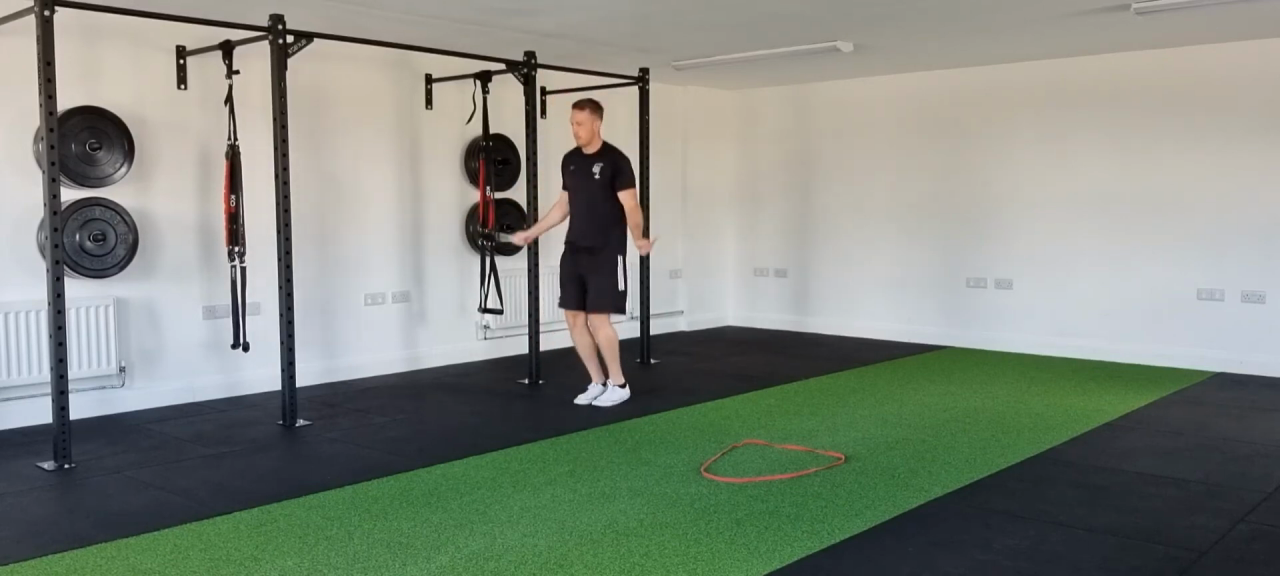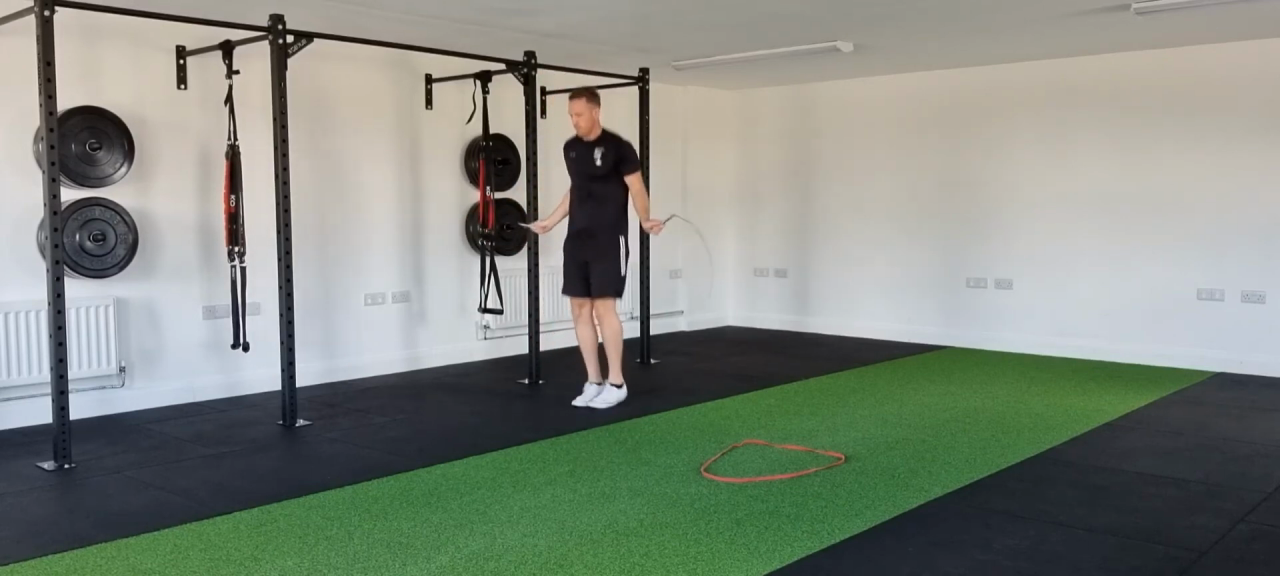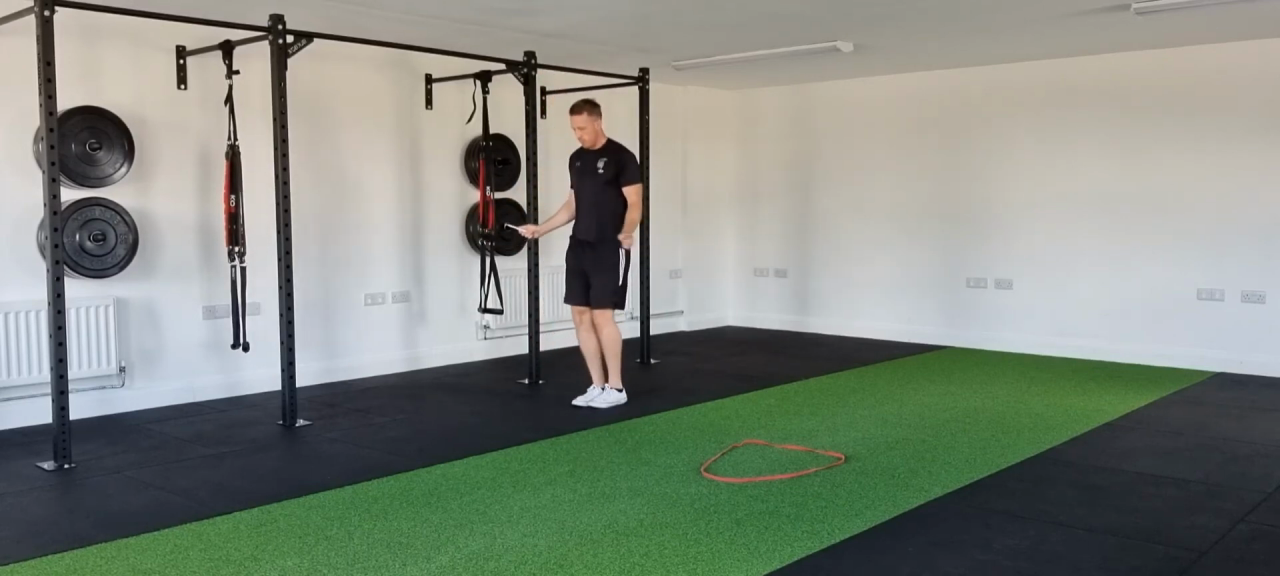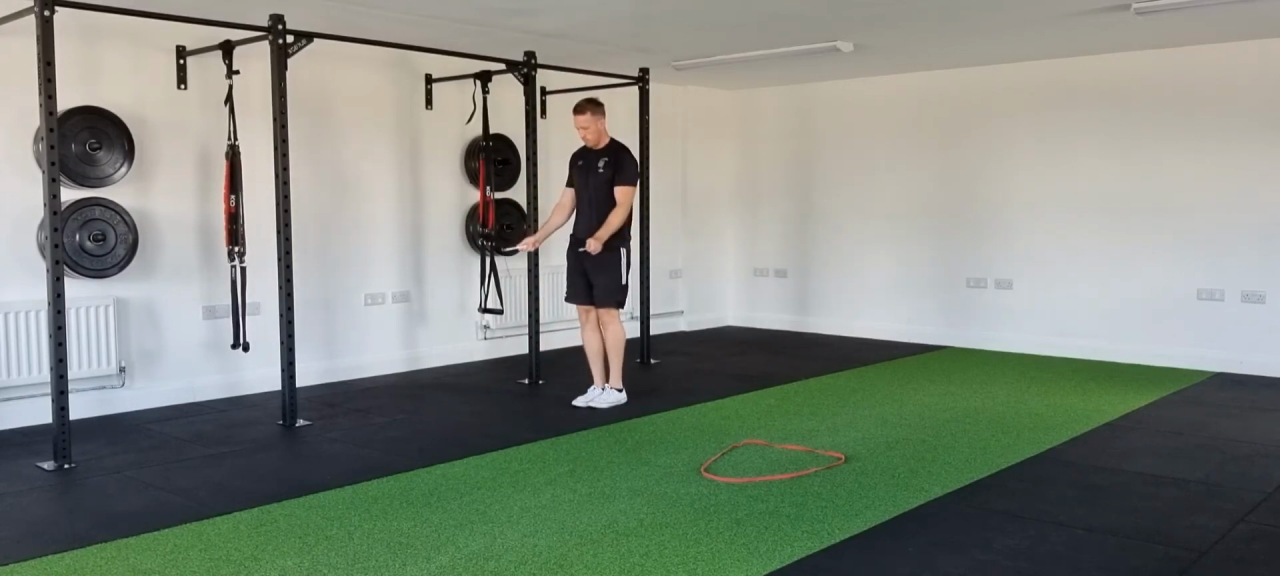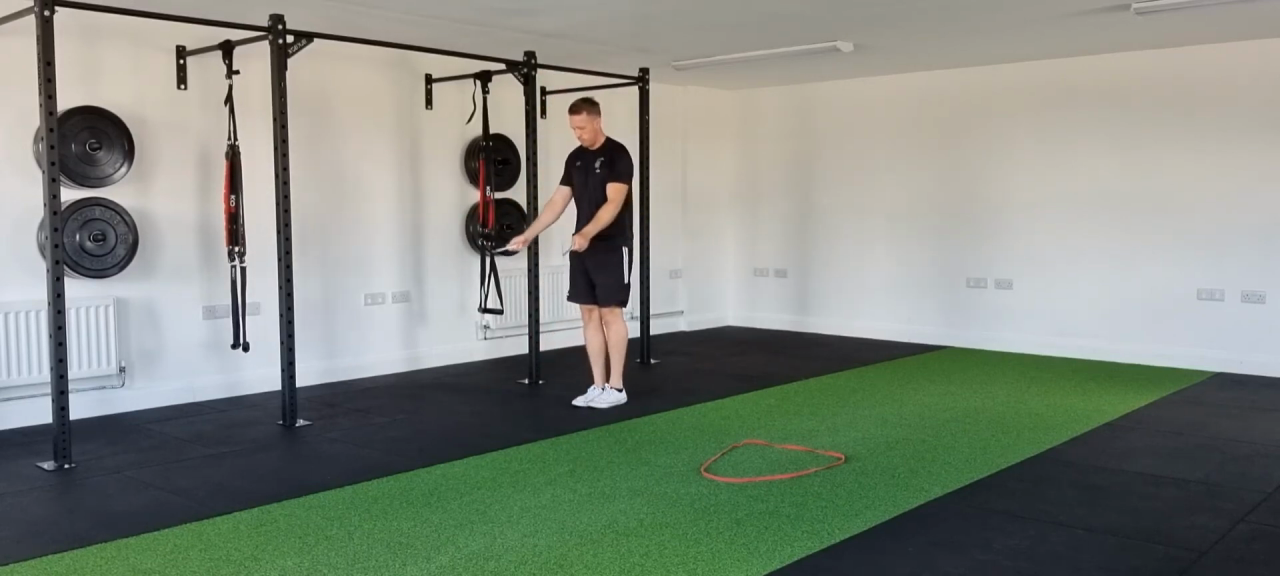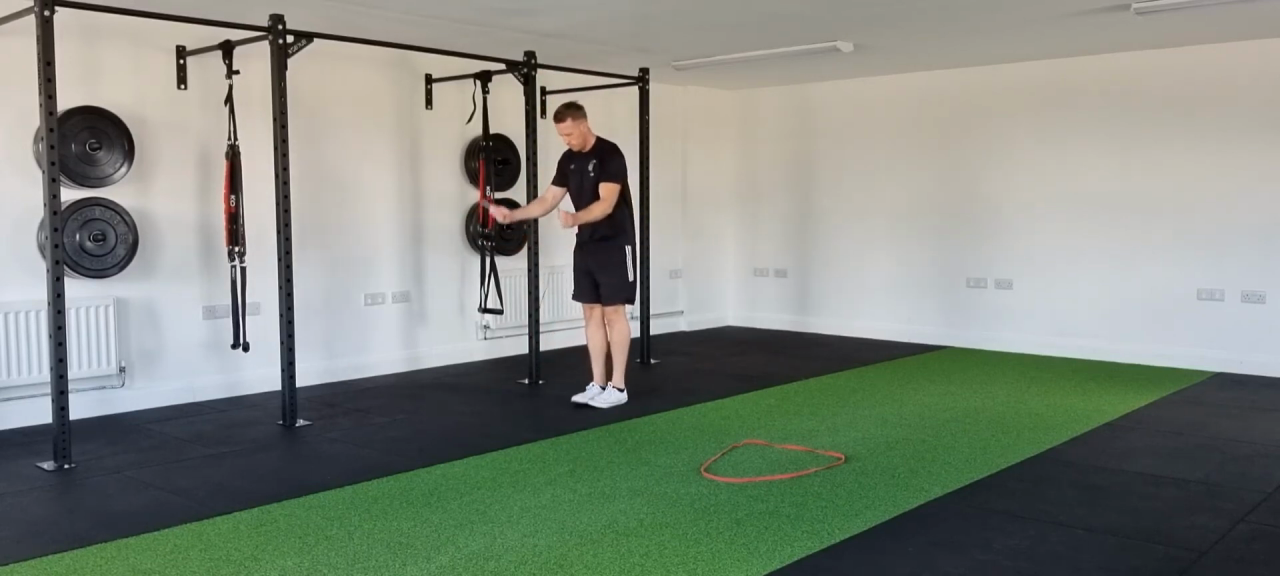
dt=0.3s
person 1, frame 1
left shoulder: (616, 161)
right shoulder: (569, 160)
left elbow: (630, 207)
left wrist: (639, 240)
right wrist: (534, 231)
left hip: (606, 253)
right hip: (574, 251)
left knee: (599, 320)
right knee: (574, 319)
left ankle: (618, 384)
right ankle: (598, 381)
person 1, frame 2
left shoulder: (618, 147)
right shoulder: (571, 148)
left elbow: (636, 187)
left wrist: (646, 220)
right wrist: (551, 220)
left hip: (609, 239)
right hip: (577, 239)
left knee: (603, 308)
right knee: (580, 309)
left ankle: (616, 383)
right ankle: (595, 382)
person 1, frame 3
left shoulder: (621, 157)
right shoulder: (576, 159)
left elbow: (635, 202)
left wrist: (628, 232)
right wrist: (541, 228)
left hip: (608, 250)
right hip: (579, 248)
left knee: (602, 316)
right knee: (581, 317)
left ankle: (615, 387)
right ankle: (598, 385)
person 1, frame 4
left shoulder: (621, 157)
right shoulder: (578, 158)
left elbow: (623, 206)
right elbow: (567, 204)
left wrist: (600, 238)
right wrist: (539, 236)
left hip: (609, 249)
right hip: (579, 247)
left knee: (608, 316)
right knee: (586, 316)
left ankle: (616, 387)
right ankle: (598, 386)
person 1, frame 5
left shoulder: (617, 155)
right shoulder: (575, 158)
left elbow: (613, 203)
right elbow: (557, 203)
left wrist: (586, 235)
right wrist: (527, 236)
left hip: (612, 247)
right hip: (582, 248)
left knee: (611, 314)
right knee: (589, 315)
left ankle: (616, 387)
right ankle: (598, 386)
person 1, frame 6
left shoulder: (609, 154)
right shoulder: (568, 160)
left elbow: (606, 203)
right elbow: (548, 200)
left wrist: (575, 218)
right wrist: (512, 214)
left hip: (614, 245)
right hip: (586, 245)
left knee: (613, 313)
right knee: (592, 313)
left ankle: (617, 387)
right ankle: (597, 384)
